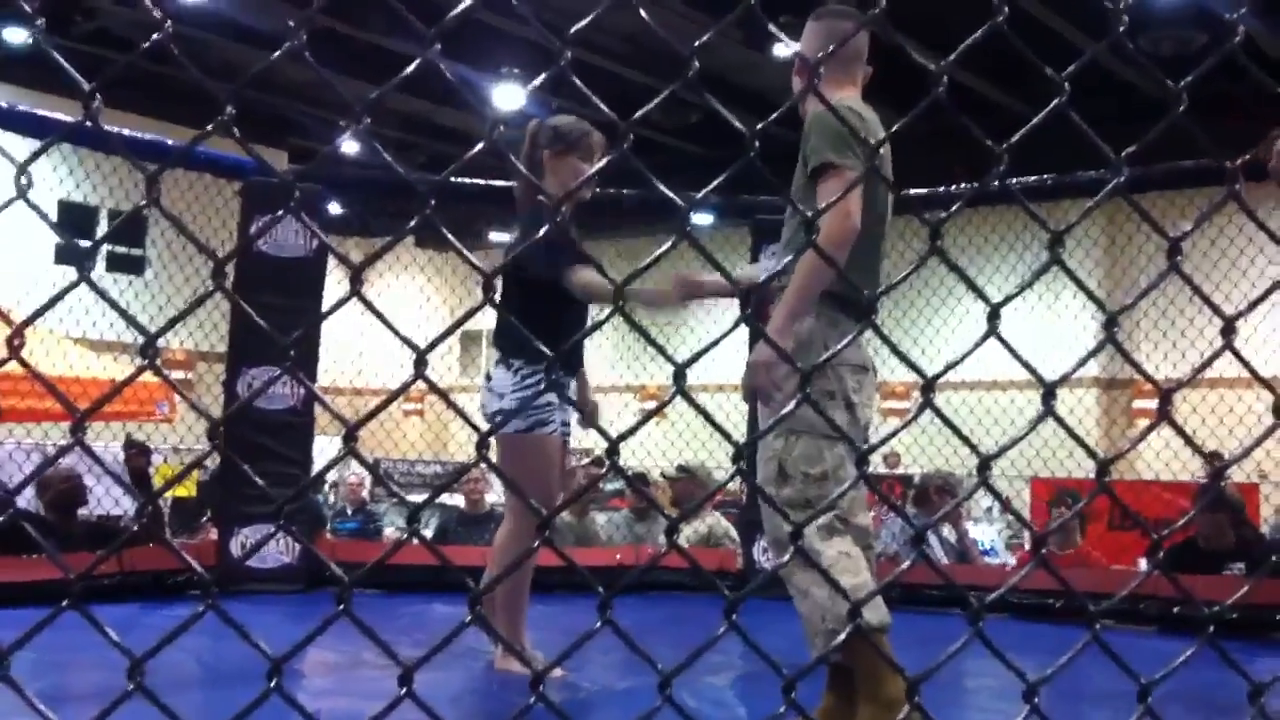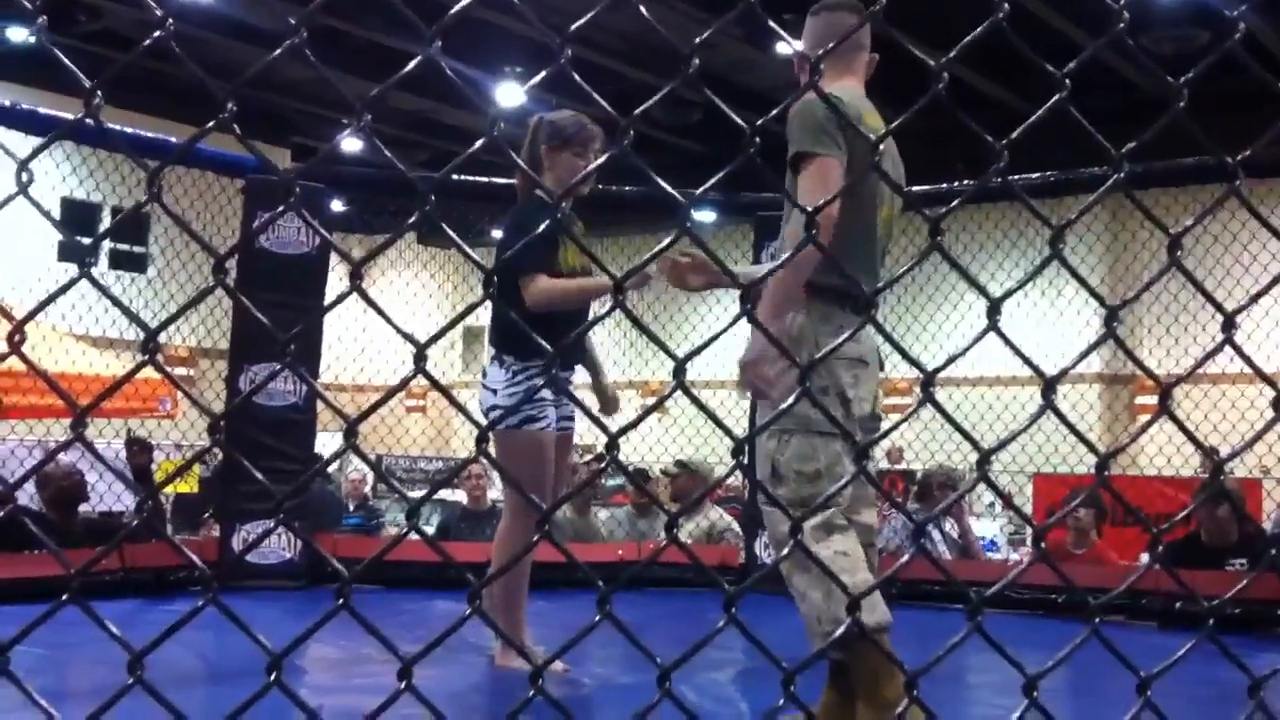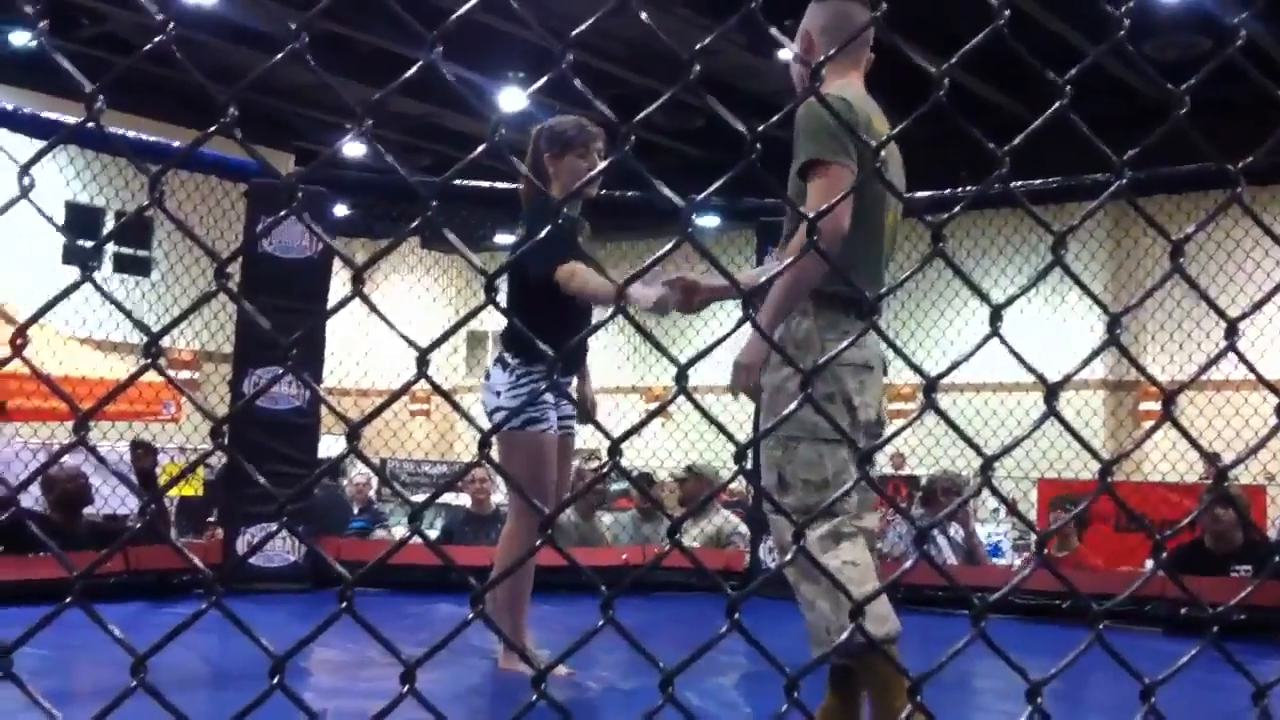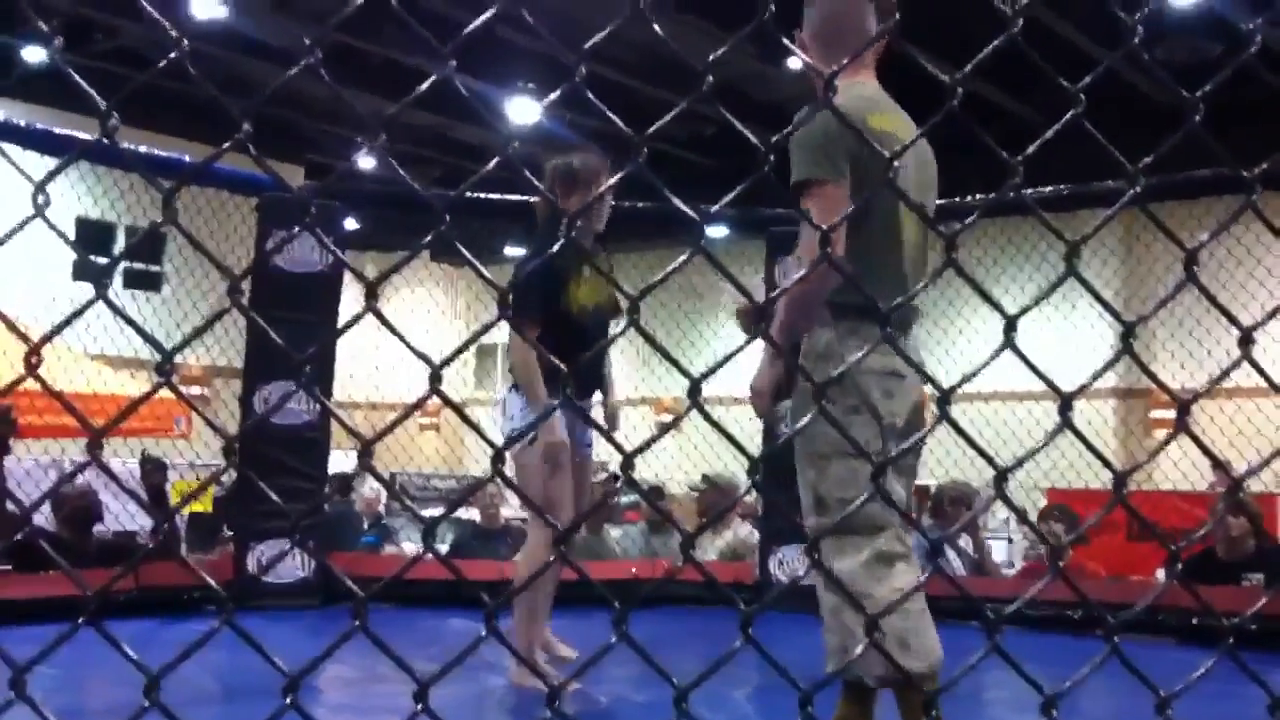
dt=0.5s
person 1, frame 1
left shoulder: (830, 120)
right shoulder: (866, 129)
left elbow: (838, 225)
left wrist: (774, 332)
right wrist: (719, 282)
left hip: (814, 339)
right hip: (838, 346)
left knee: (800, 516)
right knee: (835, 520)
person 1, frame 2
left shoulder: (816, 110)
right shoulder: (883, 137)
left elbow: (818, 214)
left wrist: (764, 325)
right wrist: (721, 275)
left hip: (812, 332)
right hip: (854, 339)
left knee: (800, 513)
right knee: (842, 516)
person 1, frame 3
left shoulder: (823, 111)
right shoulder: (880, 128)
left elbow: (825, 227)
left wrist: (761, 331)
right wrist: (717, 288)
left hip: (815, 337)
right hip: (856, 344)
left knee: (811, 523)
right knee: (842, 524)
person 1, frame 4
left shoulder: (826, 118)
right shoulder: (911, 132)
left elbow: (825, 249)
left wrist: (774, 351)
right wrist: (790, 311)
left hip: (843, 349)
right hip: (895, 352)
left knee: (856, 542)
right knee: (873, 538)
person 2, frame 1
left shoulder: (558, 224)
right shoulder: (541, 218)
right elbow: (586, 285)
left wrist: (581, 384)
right wrist: (650, 292)
left hip: (551, 383)
right hip: (525, 380)
left knee: (530, 515)
right knee: (532, 515)
left ankle: (503, 633)
right ankle: (512, 647)
person 2, frame 2
left shoulder: (567, 223)
right shoulder: (531, 215)
right elbow: (537, 295)
left wrist: (599, 374)
right wrist: (617, 283)
left hip: (555, 379)
right hip: (522, 376)
left knee: (541, 512)
right knee: (525, 512)
left ankle: (510, 630)
right ankle: (510, 644)
person 2, frame 3
left shoulder: (568, 223)
right shoulder: (544, 223)
right elbow: (576, 279)
left wrist: (582, 378)
right wrist: (639, 294)
left hip: (555, 383)
right hip: (525, 379)
left knee: (541, 512)
right knee: (529, 514)
left ankle: (508, 614)
right ankle: (514, 648)
person 2, frame 4
left shoulder: (596, 262)
right shoulder: (544, 259)
right elbow: (520, 342)
left wrist: (609, 395)
right wrist: (545, 416)
left hip: (575, 406)
right hip: (539, 405)
left knee: (569, 524)
right knee: (550, 526)
left ankle: (537, 629)
right ankle: (525, 660)
